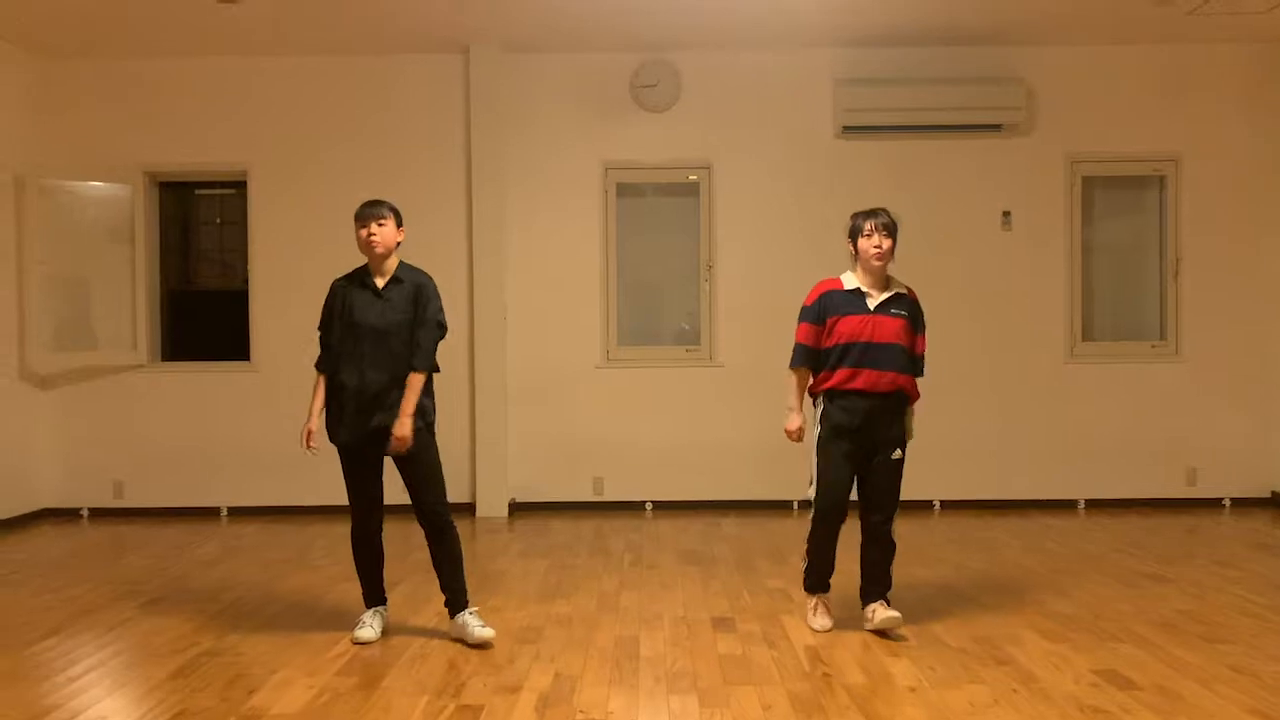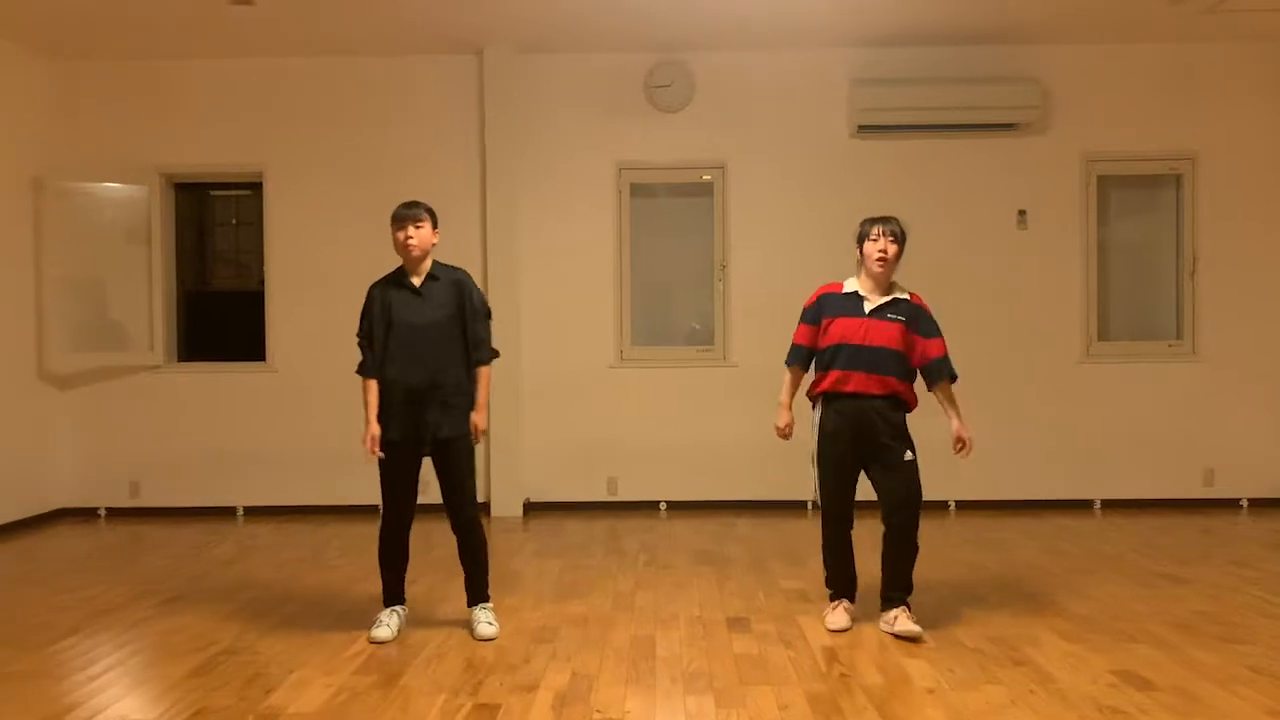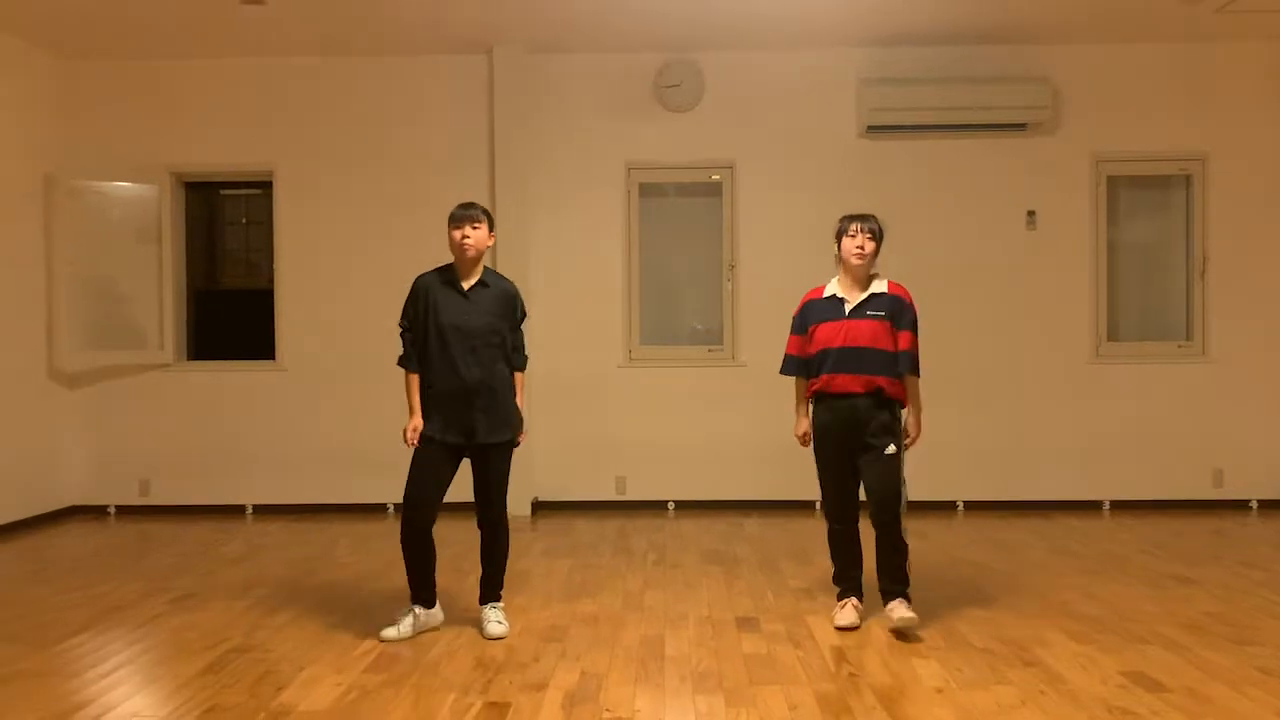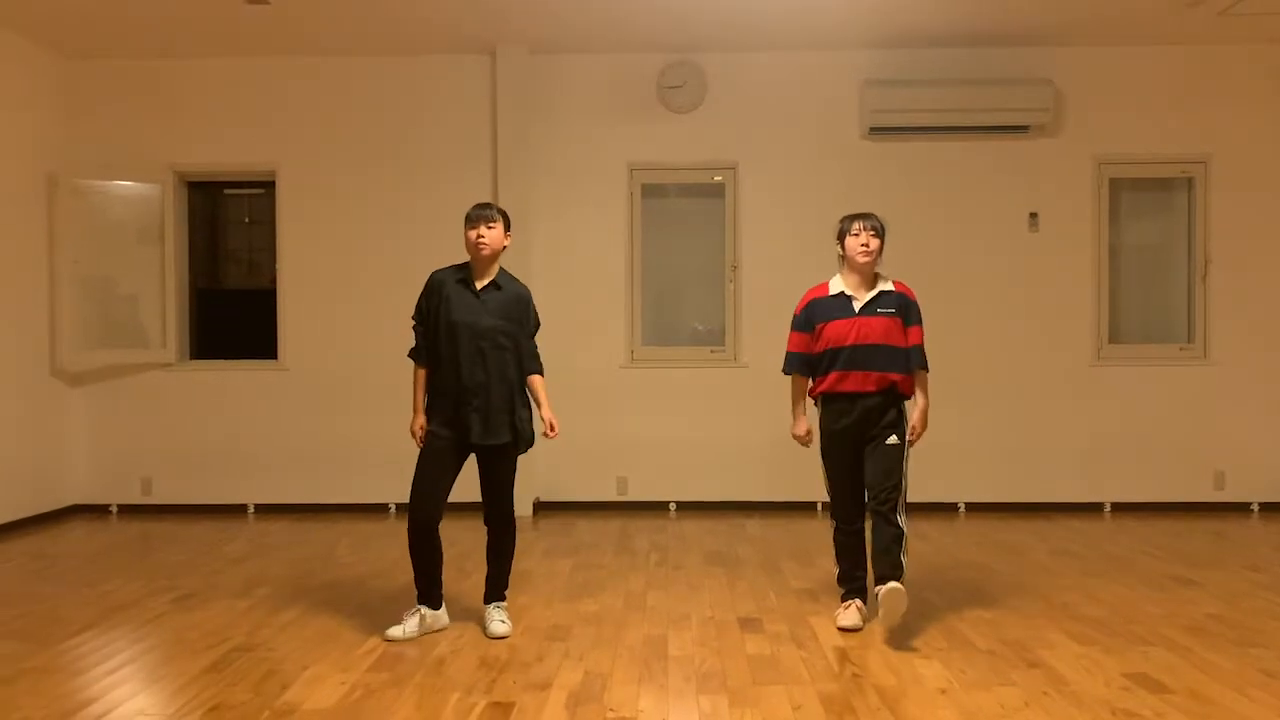
dt=0.4s
person 1, frame 1
left shoulder: (419, 286)
right shoulder: (342, 290)
left elbow: (423, 358)
right elbow: (327, 359)
left wrist: (407, 415)
right wrist: (315, 414)
left hip: (406, 418)
right hip: (354, 420)
left knee: (435, 513)
right knee: (365, 520)
left ankle: (461, 612)
right ankle: (375, 608)
person 1, frame 2
left shoulder: (458, 285)
right shoulder: (381, 293)
left elbow: (481, 351)
right elbow: (370, 362)
left wrist: (480, 407)
right wrist: (371, 419)
left hip: (451, 418)
right hip: (398, 421)
left knee: (465, 515)
right knee: (396, 517)
left ankle: (480, 604)
right ankle: (393, 606)
person 1, frame 3
left shoulder: (506, 293)
right shoulder: (426, 288)
left elbow: (517, 357)
right elbow: (412, 356)
left wrist: (519, 409)
right wrist: (415, 413)
left hip: (495, 422)
right hip: (441, 422)
left knee: (492, 516)
right knee: (415, 515)
left ankle: (491, 603)
right ankle: (424, 606)
person 1, frame 4
left shoulder: (516, 295)
right shoulder: (440, 285)
left elbow: (528, 359)
right elbow: (423, 352)
left wrist: (544, 407)
right wrist: (419, 409)
left hip: (500, 422)
right hip: (446, 419)
left knee: (499, 516)
right knee: (422, 513)
left ankle: (496, 603)
right ankle: (429, 607)
person 2, frame 1
left shoulder: (907, 302)
right shoulder: (826, 294)
left elbow: (913, 365)
right elbow: (803, 356)
left wrist: (910, 415)
right wrist: (795, 409)
left hip: (888, 414)
right hip: (839, 410)
left knee: (880, 514)
right knee: (829, 505)
left ankle: (875, 602)
right ankle: (816, 593)
person 2, frame 2
left shoulder: (912, 308)
right shoulder: (827, 298)
left elbow: (936, 370)
right elbow: (800, 357)
left wrist: (955, 419)
right wrist: (786, 405)
left hip: (888, 417)
right hip: (836, 415)
left knee: (904, 512)
right knee: (835, 515)
left ankle: (896, 607)
right ankle: (839, 598)
person 2, frame 3
left shoulder: (895, 300)
right shoulder: (813, 304)
left elbow: (908, 365)
right elbow: (800, 368)
left wrist: (913, 415)
right wrist: (801, 416)
left hip: (878, 413)
right hip: (830, 414)
left knee: (887, 509)
right knee: (839, 511)
left ankle: (896, 598)
right ankle: (848, 595)
person 2, frame 4
left shoulder: (900, 297)
right shoulder: (816, 301)
left elbow: (916, 360)
right elbow: (799, 365)
left wrist: (920, 406)
right wrist: (799, 414)
left hip: (886, 410)
right hip: (838, 412)
left knee: (886, 499)
right knee: (846, 510)
left ankle: (890, 584)
right ankle: (852, 596)
